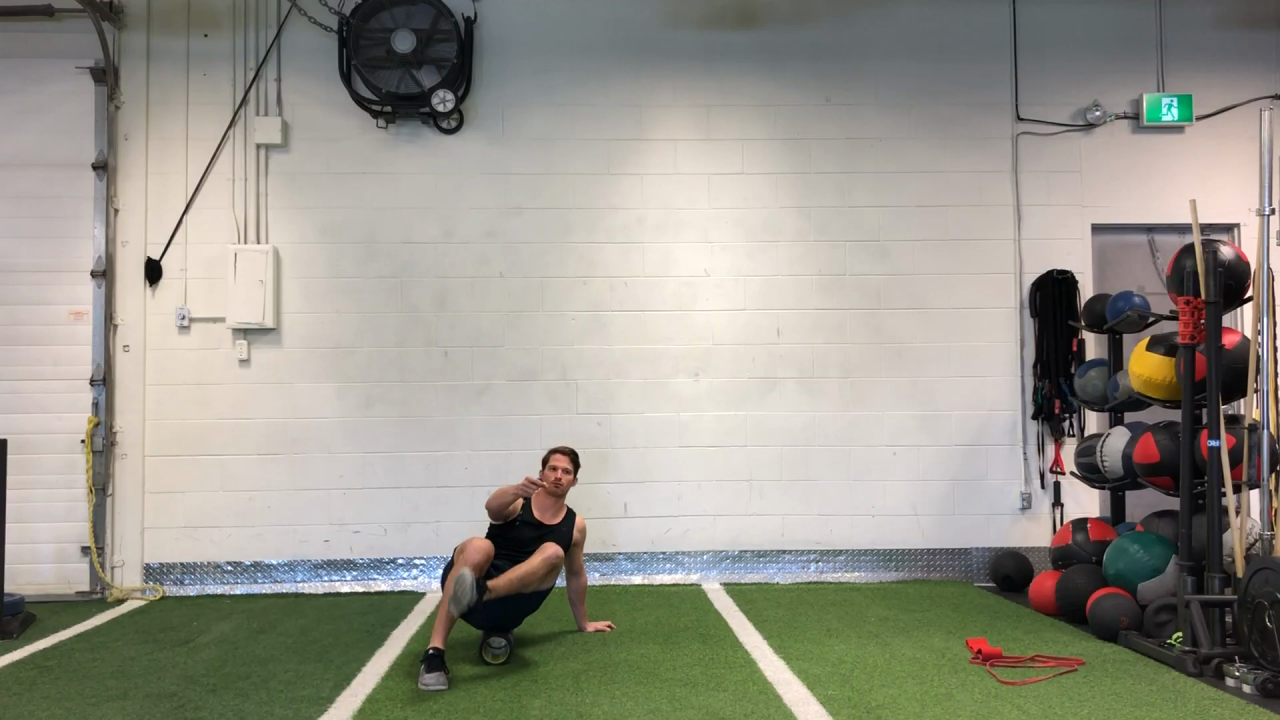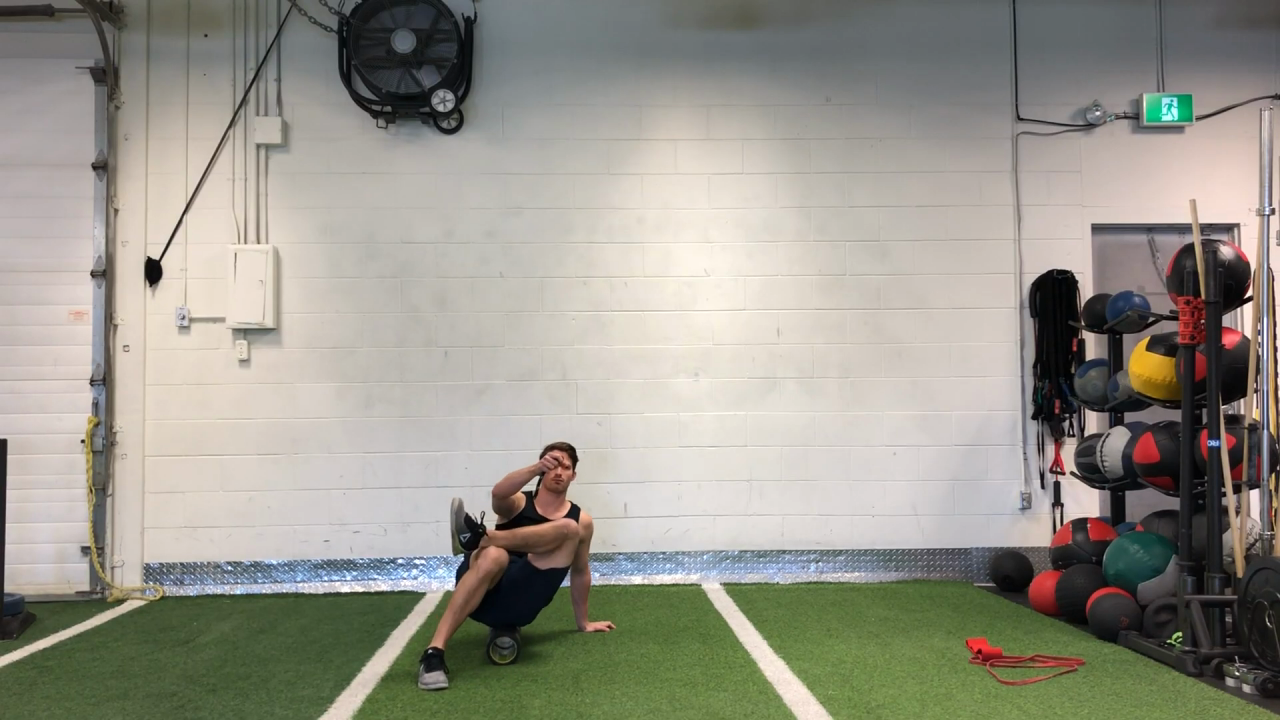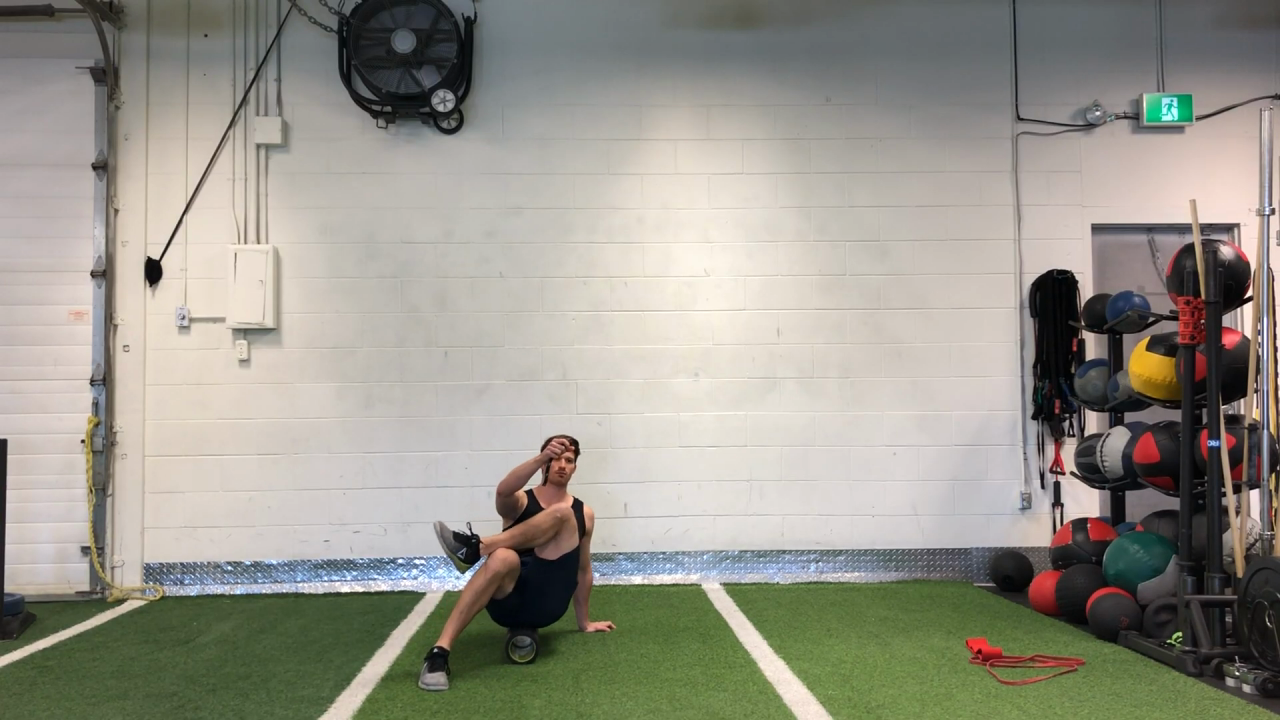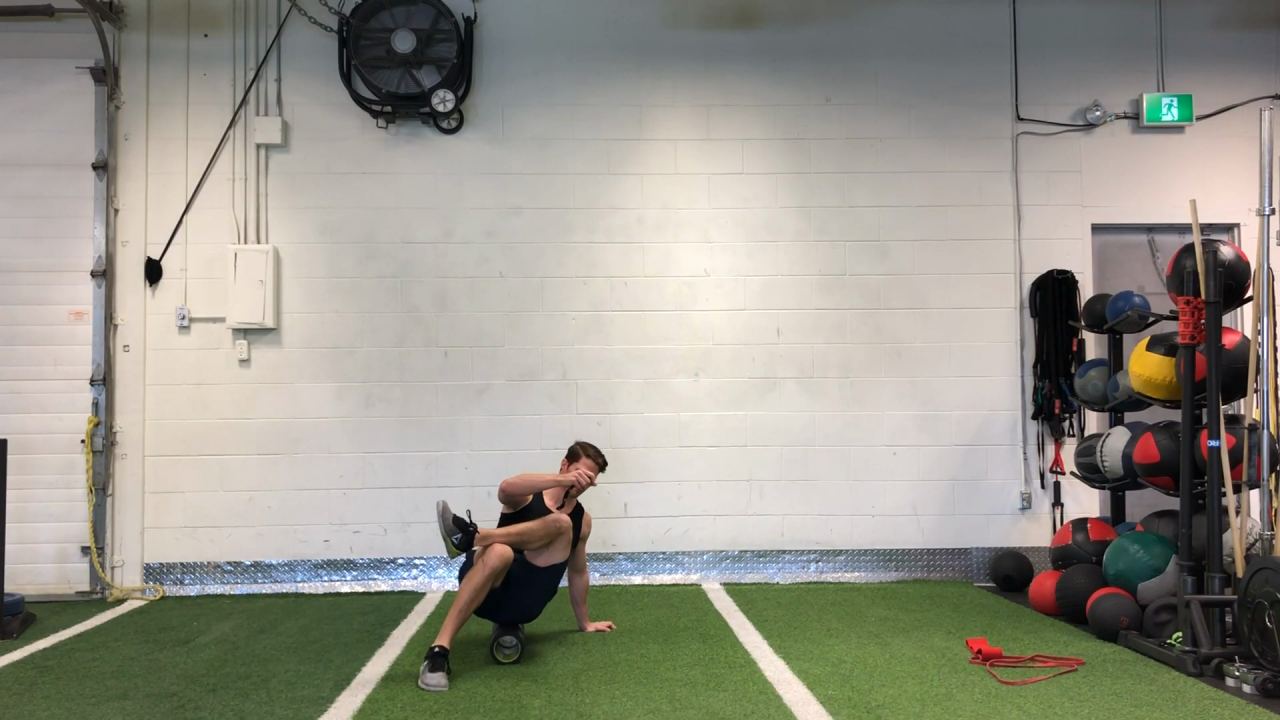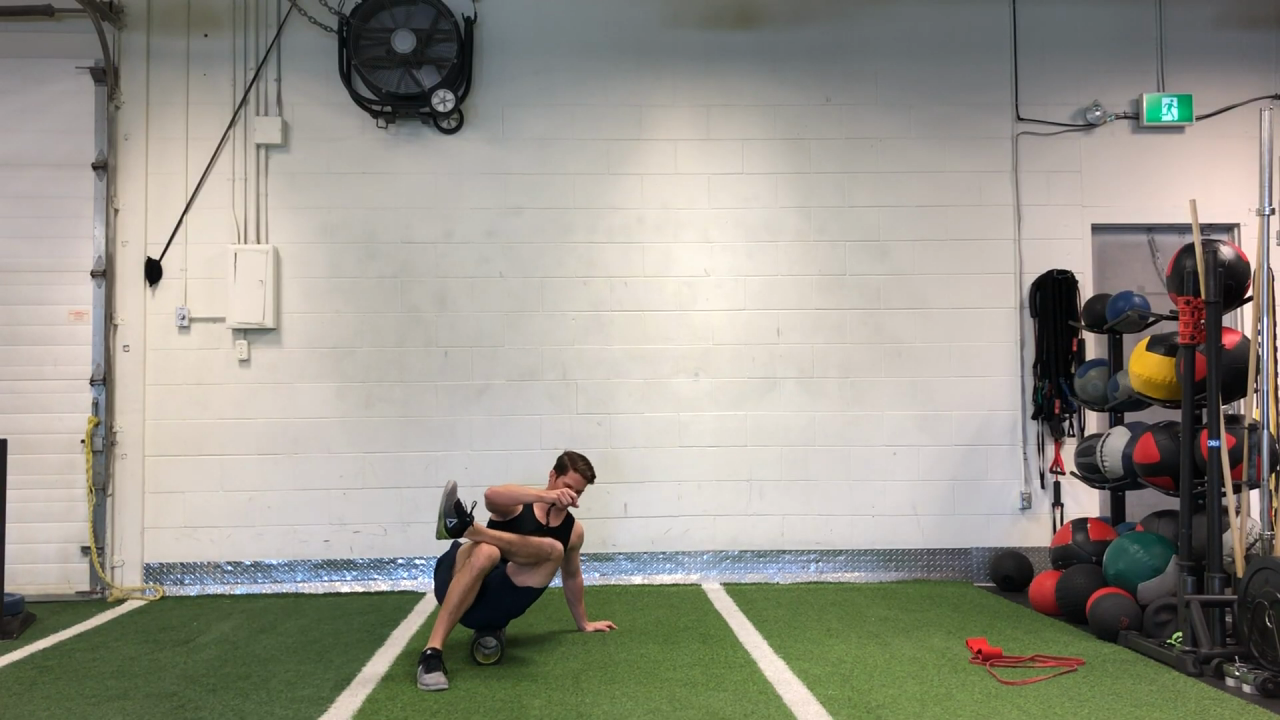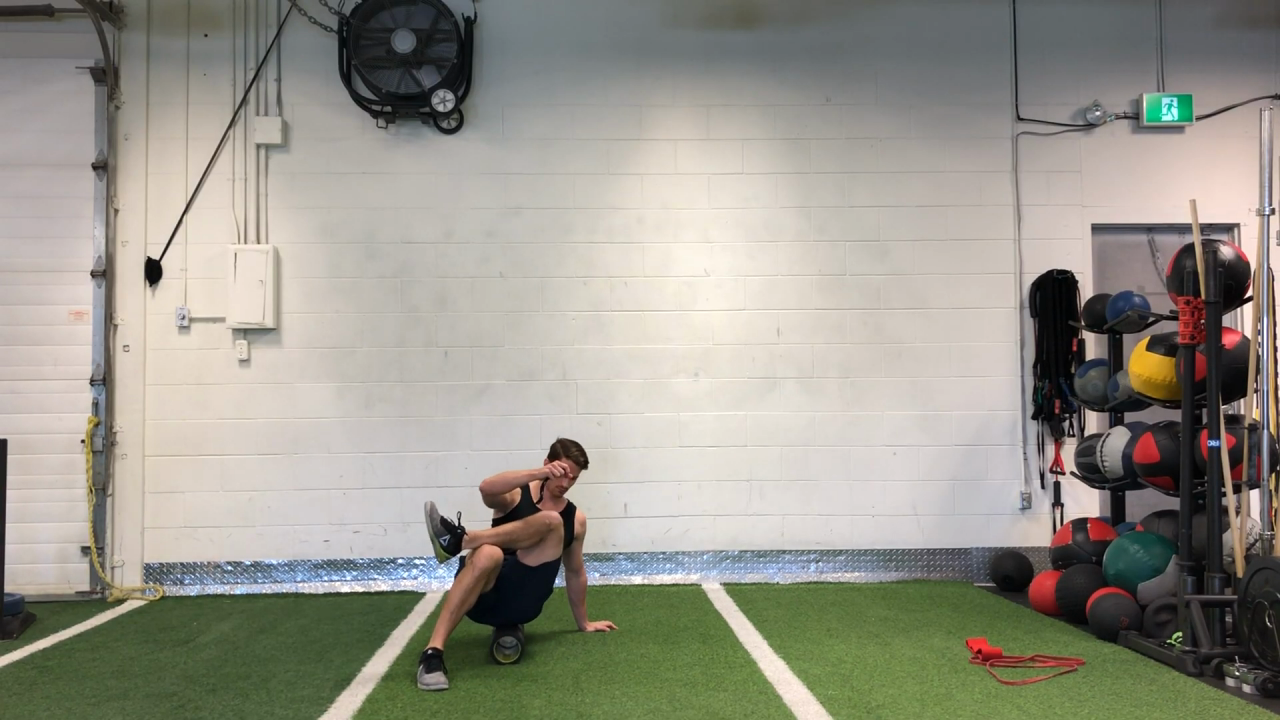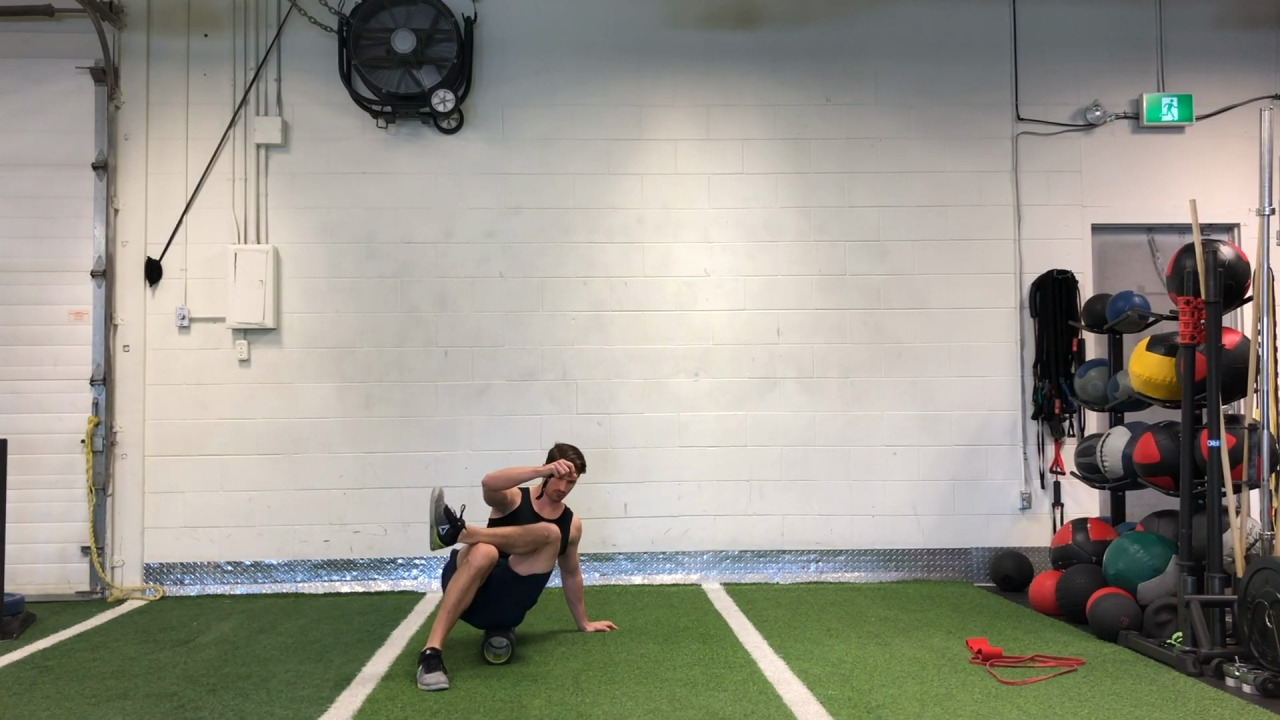
dt=0.4s
person 1, frame 1
left shoulder: (575, 526)
right shoulder: (514, 505)
left elbow: (576, 575)
right elbow: (491, 507)
left wrist: (583, 622)
right wrist: (518, 491)
left hip: (508, 604)
right hip: (479, 578)
left knee: (553, 554)
right knee: (478, 547)
left ankle: (478, 593)
right ankle: (434, 653)
person 1, frame 2
left shoulder: (581, 521)
right shoulder: (517, 503)
left elbow: (580, 573)
right elbow: (498, 493)
left wrist: (583, 622)
right wrist: (536, 469)
left hip: (519, 605)
right hip: (484, 592)
left knee: (569, 529)
right knee: (493, 555)
right ankle: (434, 652)
person 1, frame 3
left shoulder: (583, 514)
right shoulder: (520, 502)
left elbow: (583, 570)
right elbow: (503, 491)
left wrist: (584, 622)
right wrist: (542, 457)
left hip: (547, 604)
right hip: (507, 598)
left knee: (562, 513)
right knee: (503, 557)
right ankle: (440, 652)
person 1, frame 4
left shoulder: (582, 519)
right shoulder: (527, 497)
left elbow: (578, 572)
right elbow: (506, 488)
left wrist: (584, 622)
right wrist: (562, 480)
left hip: (524, 603)
right hip: (490, 589)
left knee: (561, 523)
right knee: (499, 553)
right ankle: (438, 651)
person 1, frame 5
left shoulder: (573, 530)
right shoulder: (517, 504)
left elbow: (572, 577)
right elbow: (491, 495)
left wrist: (583, 623)
right wrist: (546, 496)
left hip: (493, 609)
right hip: (458, 581)
left knee: (553, 549)
right knee: (486, 552)
right ankle: (432, 653)
person 1, frame 6
left shoulder: (576, 519)
right shoulder: (515, 496)
left elbow: (575, 573)
right elbow: (486, 488)
left wrist: (584, 622)
right wrist: (539, 474)
left hip: (520, 604)
right hip: (483, 593)
left knee: (552, 521)
right knee: (488, 554)
right ankle: (433, 652)
person 1, frame 7
left shoulder: (571, 524)
right shoulder: (513, 499)
left elbow: (571, 574)
right elbow: (488, 483)
left wrist: (583, 622)
right wrist: (542, 472)
left hip: (505, 608)
right hip: (472, 594)
left knee: (550, 533)
right knee: (484, 553)
right ankle: (431, 652)
